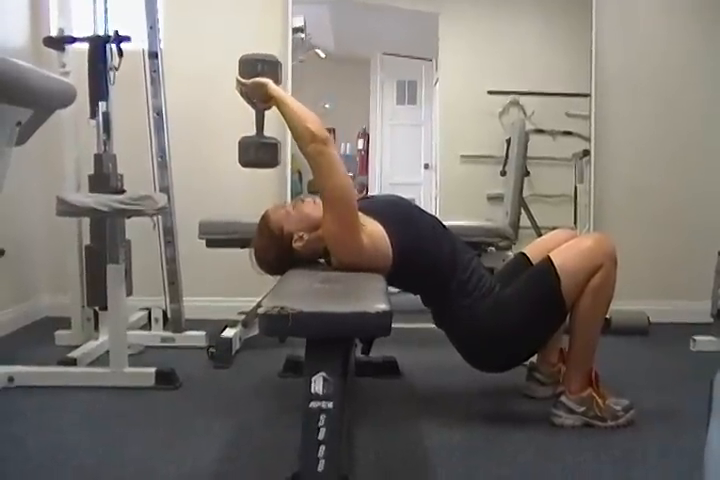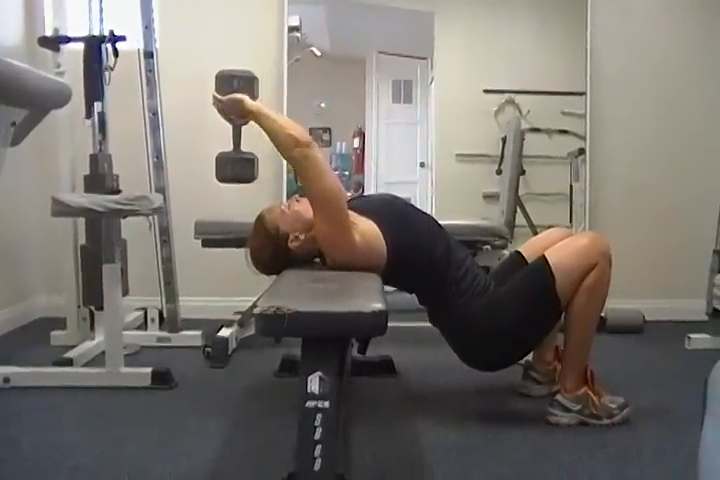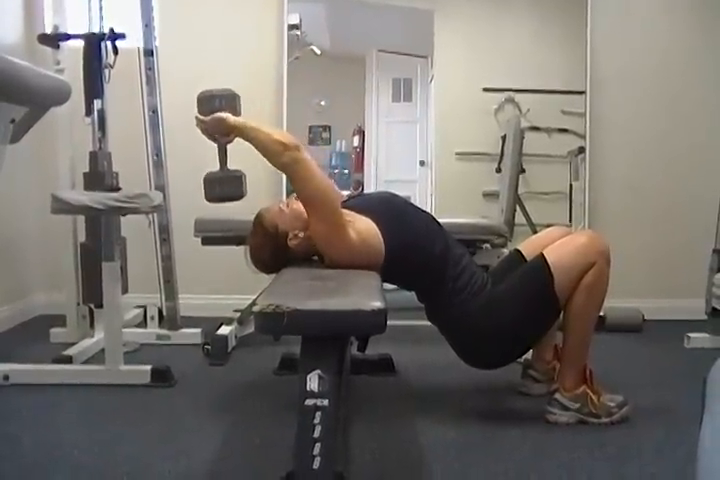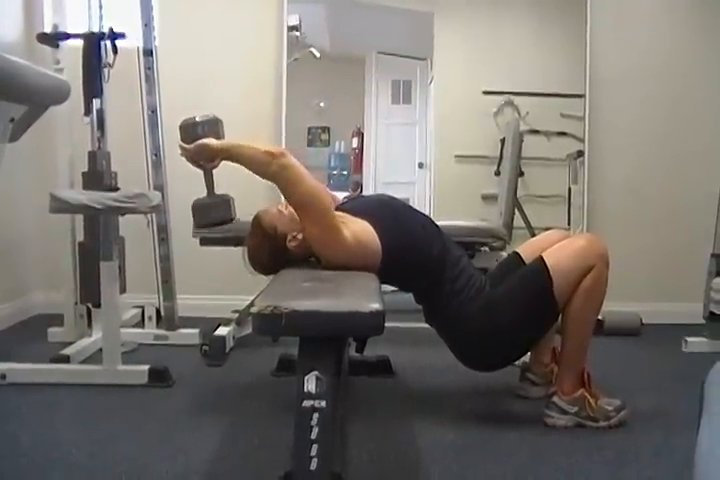
dt=0.4s
person 1, frame 1
left shoulder: (343, 236)
right shoulder: (345, 241)
left elbow: (319, 146)
right elbow: (318, 143)
left wrist: (273, 96)
right wrist: (273, 92)
left hip: (485, 301)
right hip: (491, 325)
left knee: (564, 239)
right knee: (598, 250)
left ankle: (547, 370)
right ankle: (577, 395)
person 1, frame 2
left shoulder: (337, 229)
right shoulder: (338, 240)
left elbow: (303, 152)
right elbow: (302, 148)
left wrist: (251, 111)
right wrist: (252, 109)
left hip: (481, 301)
right hip: (487, 324)
left knee: (559, 238)
right knee: (593, 249)
left ankle: (542, 368)
right ankle: (572, 393)
person 1, frame 3
left shoulder: (336, 226)
right shoulder: (336, 238)
left elbow: (294, 157)
right elbow: (291, 153)
left wrist: (235, 127)
right wrist: (235, 126)
left hip: (479, 299)
right hip: (485, 323)
left knee: (558, 236)
right knee: (591, 248)
left ankle: (541, 367)
right ankle: (571, 391)
person 1, frame 4
left shoulder: (332, 225)
right shoulder: (332, 240)
left elbow: (285, 168)
right elbow: (279, 162)
right wrist: (219, 150)
left hip: (476, 299)
right hip: (483, 323)
left knee: (557, 239)
right knee: (591, 252)
left ankle: (540, 370)
right ankle: (568, 395)
